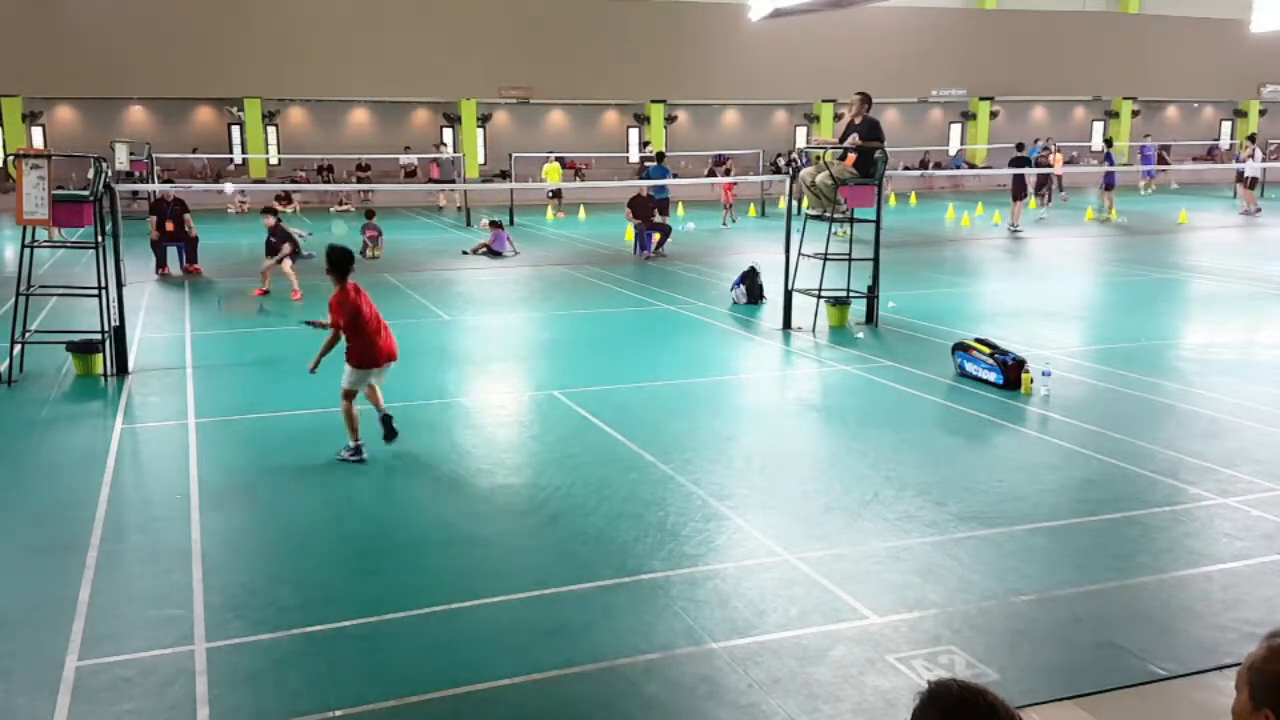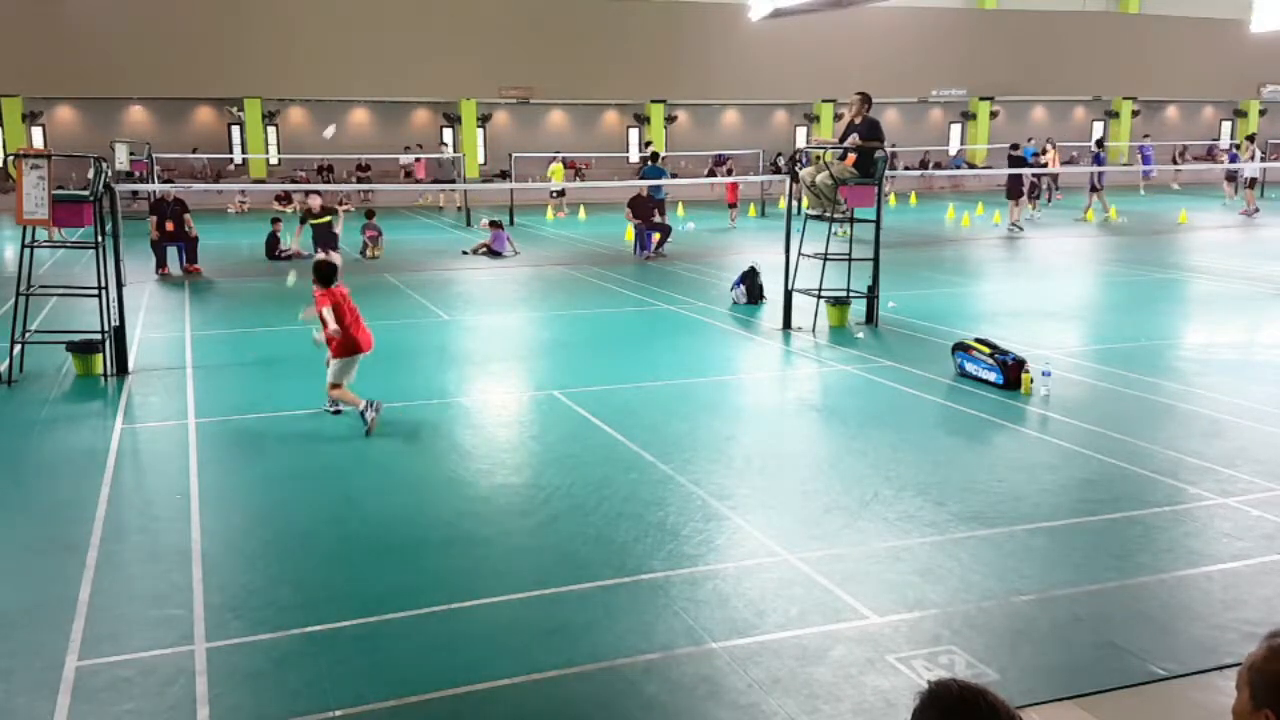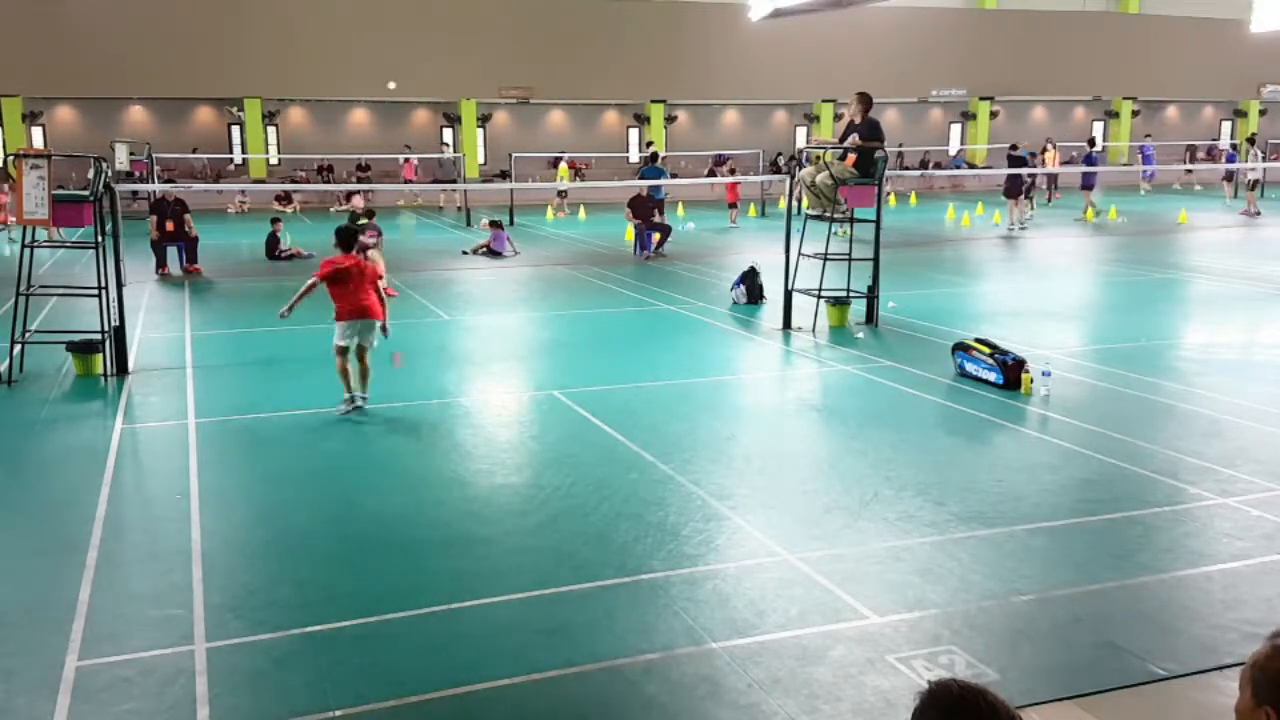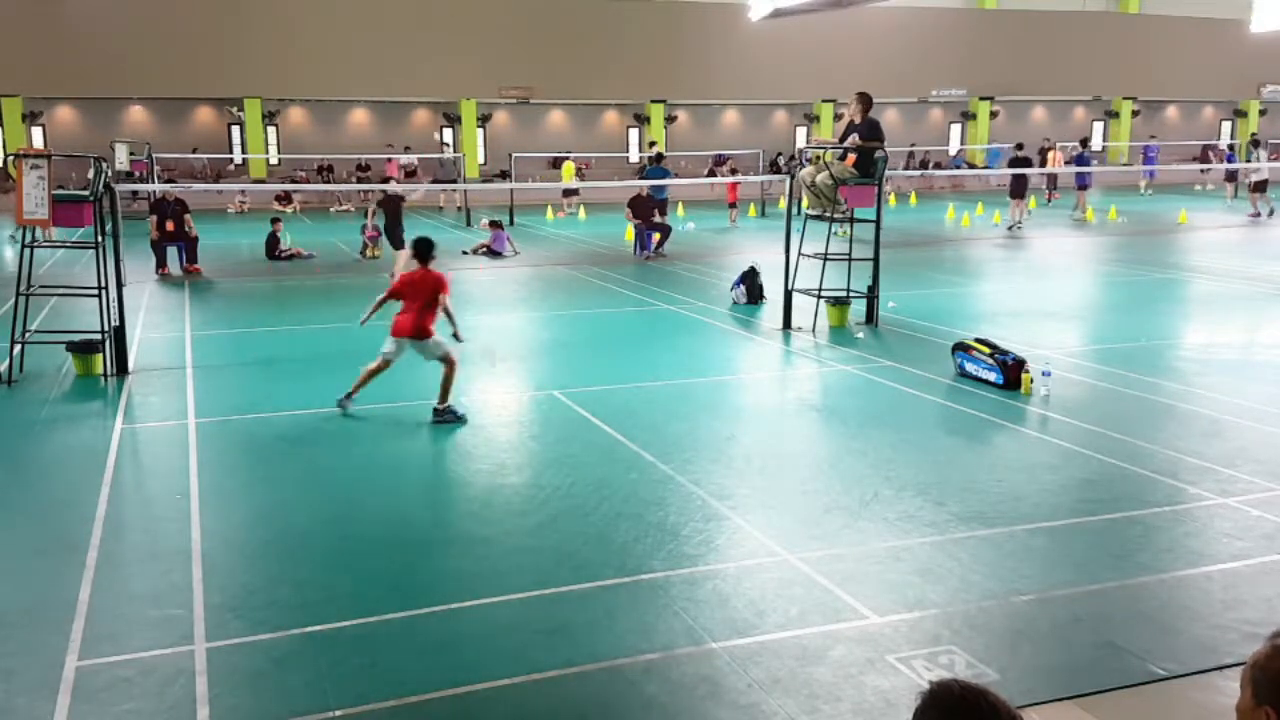
dt=0.3s
person 1, frame 1
left shoulder: (338, 300)
right shoulder: (356, 290)
left elbow: (336, 334)
left wrist: (317, 359)
right wrist: (326, 323)
left hip: (364, 354)
right hip: (388, 350)
left knee: (347, 397)
right knee: (369, 385)
left ankle: (356, 447)
right ankle: (384, 414)
person 1, frame 2
left shoulder: (321, 297)
right shoulder: (341, 291)
left elbow: (326, 311)
left wrist: (331, 326)
left hip: (347, 346)
right hip: (364, 341)
left knee: (334, 391)
left ankle: (366, 406)
right ankle: (334, 403)
person 1, frame 3
left shoulder: (330, 265)
right shoulder: (369, 265)
left elbow: (312, 284)
right elbow: (381, 294)
left wrist: (290, 306)
right wrist: (385, 321)
left hip: (348, 316)
right hip: (372, 314)
left knee: (341, 354)
right knee: (362, 355)
left ankle: (351, 397)
right ankle: (363, 395)
person 1, frame 4
left shoulder: (405, 278)
right shoulder: (439, 279)
left elbow: (383, 298)
right elbow: (445, 307)
left wrist: (367, 316)
right wrist: (455, 329)
left hip: (399, 329)
right hip: (420, 333)
left knee: (381, 364)
right knee: (450, 362)
left ankle: (349, 395)
right ankle: (442, 409)
